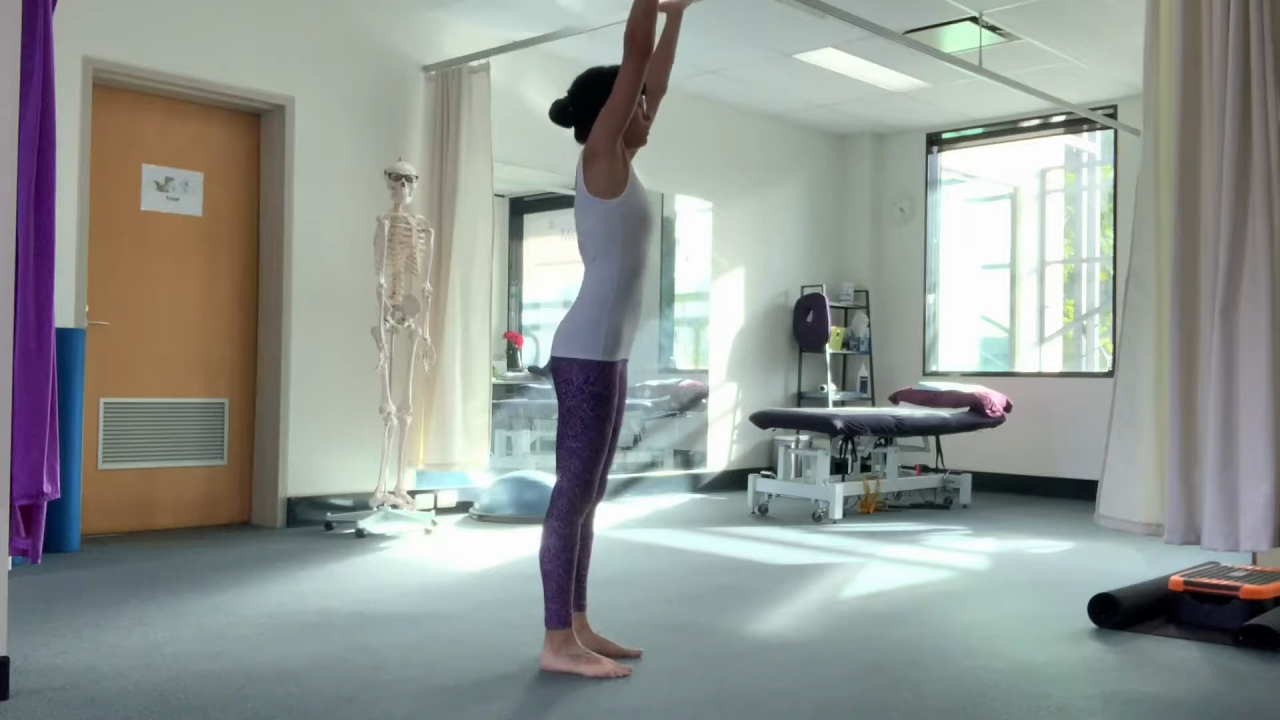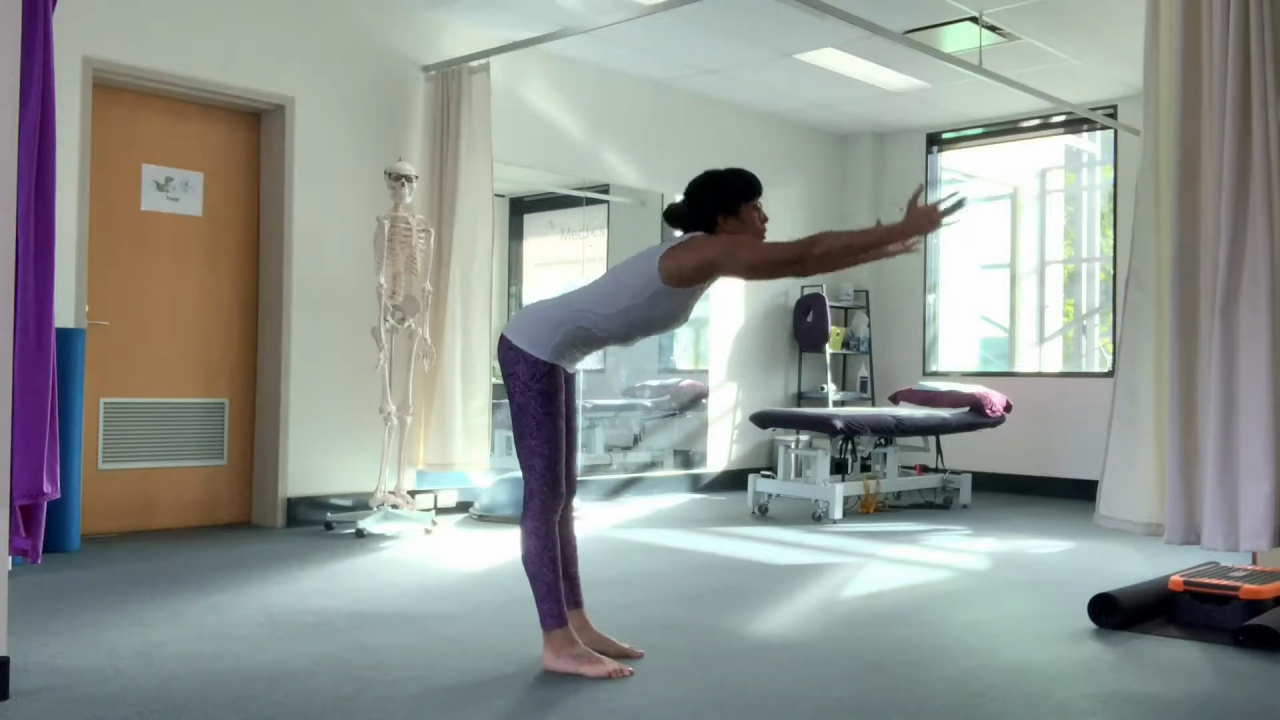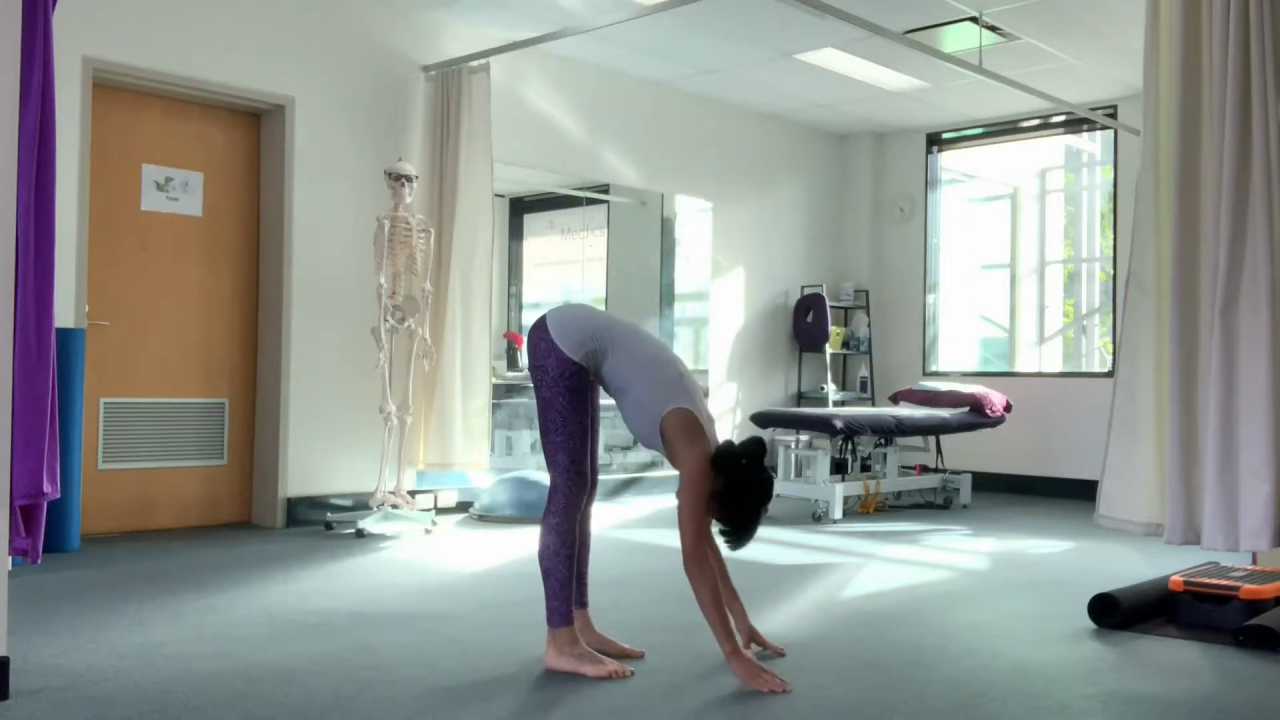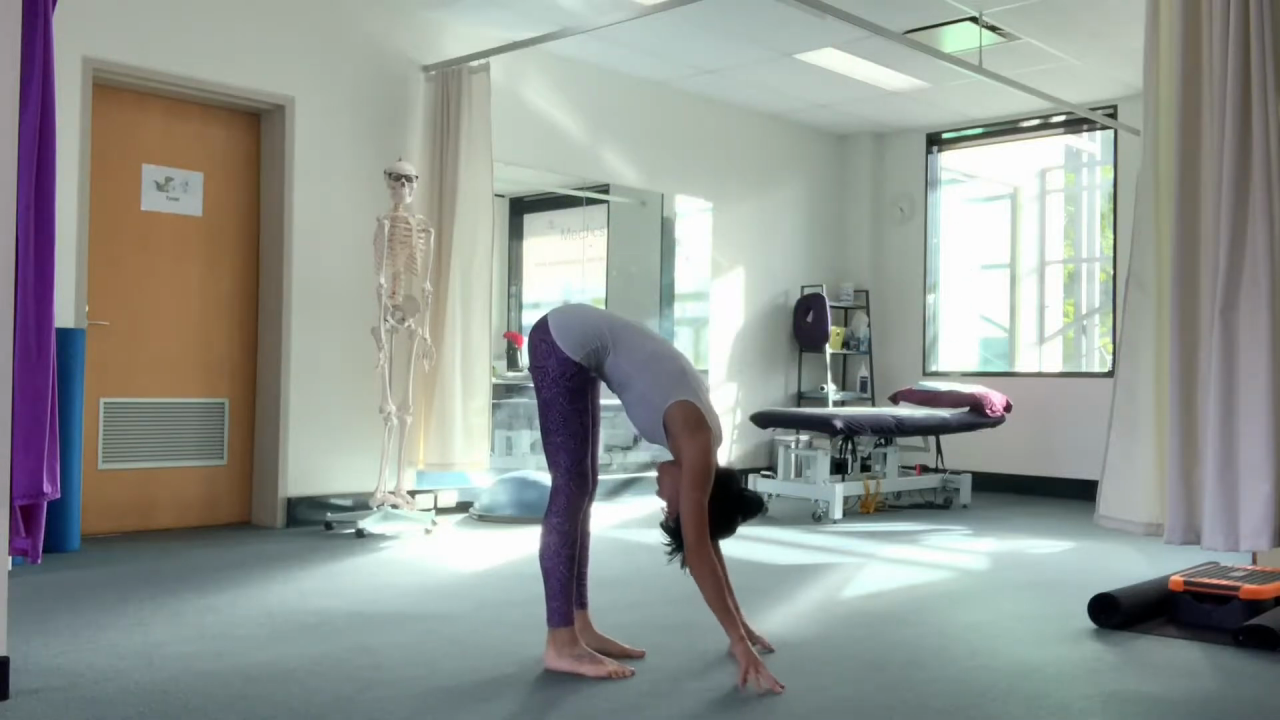
dt=0.7s
person 1, frame 1
left shoulder: (614, 164)
right shoulder: (600, 157)
left elbow: (653, 81)
right elbow: (634, 57)
left hip: (603, 352)
right hip: (589, 352)
left knee: (585, 496)
right knee: (573, 496)
left ankle: (577, 627)
right ankle: (558, 643)
person 1, frame 2
left shoulder: (703, 256)
right shoulder: (703, 252)
left elbow: (799, 258)
right elbow: (804, 253)
left wrist: (882, 246)
right wrist: (900, 229)
left hip: (550, 352)
right hip: (536, 348)
left knee: (558, 496)
right knee: (545, 495)
left ankle: (575, 626)
right ankle: (558, 645)
person 1, frame 3
left shoulder: (701, 444)
right shoulder: (696, 450)
left elbow: (705, 545)
right elbow: (695, 559)
left wrist: (743, 623)
right wrist: (735, 657)
left hip: (575, 345)
right hip: (566, 342)
left knee: (582, 490)
right knee: (570, 493)
left ankle: (579, 627)
right ankle: (561, 644)
person 1, frame 4
left shoulder: (698, 436)
right shoulder: (696, 440)
left elbow: (704, 542)
right elbow: (697, 549)
left wrist: (736, 621)
right wrist: (738, 641)
left hip: (579, 344)
right hip: (567, 340)
left knee: (581, 491)
right knee: (571, 492)
left ankle: (579, 627)
right ankle: (561, 644)
